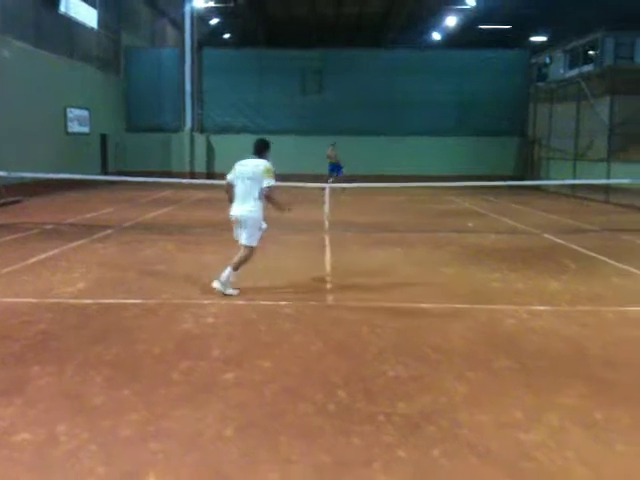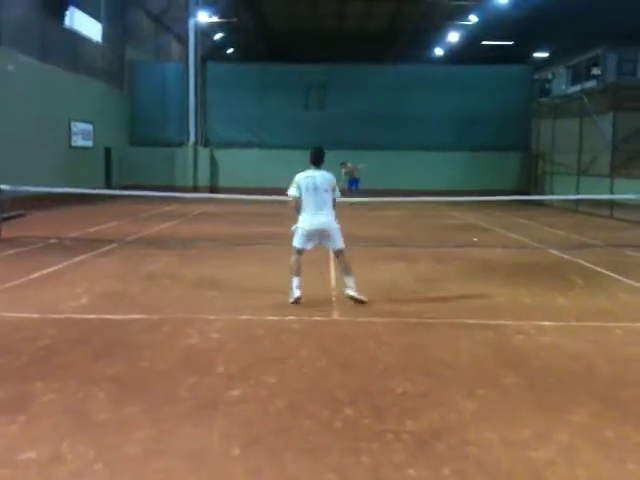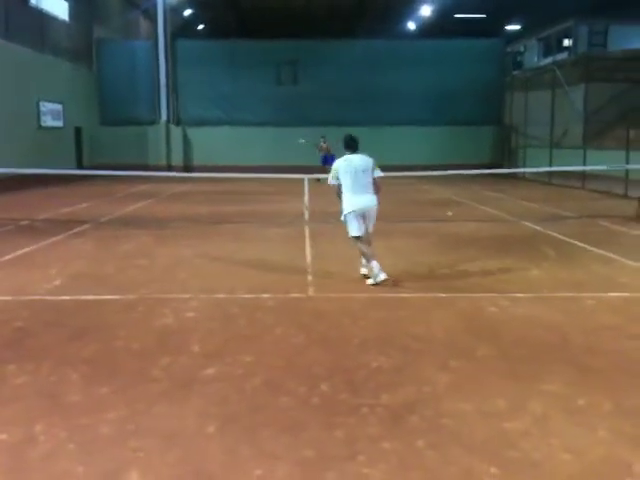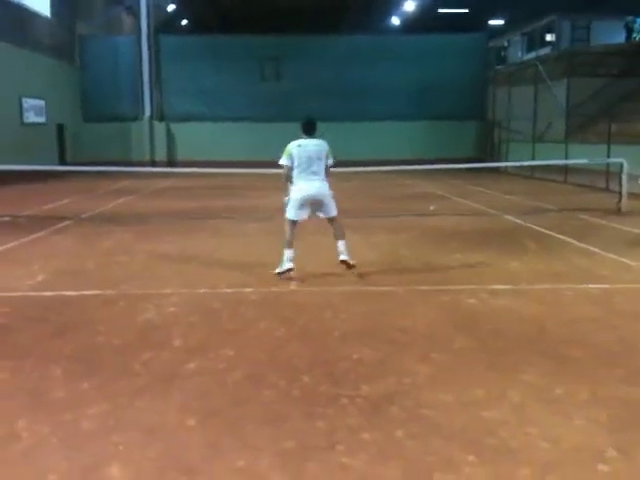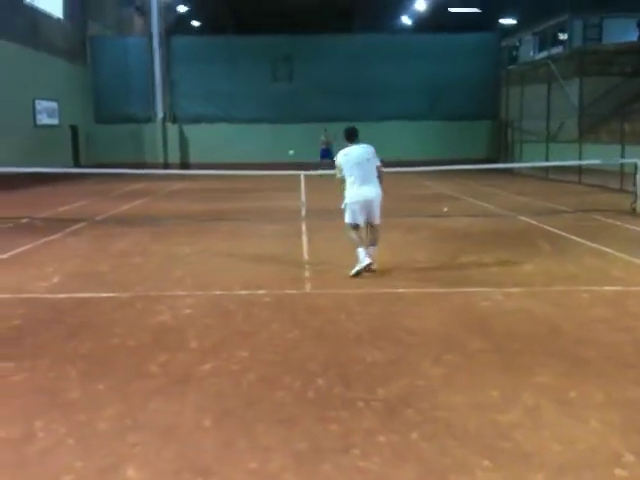
dt=1s
person 1, frame 1
left shoulder: (240, 164)
right shoulder: (266, 166)
left elbow: (227, 187)
right elbow: (267, 193)
right wrist: (278, 205)
left hip: (237, 211)
right hip: (252, 213)
left knee: (244, 247)
right knee: (247, 250)
left ankle: (225, 280)
right ankle: (224, 281)
person 1, frame 2
left shoulder: (299, 178)
right shoulder: (331, 178)
left elbow: (295, 203)
right elbow: (333, 203)
left hip: (307, 222)
right hip: (328, 222)
left knee: (296, 254)
right knee: (340, 255)
left ankle: (296, 290)
right ankle: (351, 289)
person 1, frame 3
left shoulder: (337, 164)
right shoulder: (369, 160)
left elbow: (337, 190)
right elbow: (377, 186)
left hip: (352, 204)
right hip: (369, 202)
left knee: (358, 240)
right knee: (366, 235)
left ankle: (378, 272)
right ankle: (366, 267)
person 1, frame 4
left shoulder: (292, 147)
right shoulder: (324, 146)
left elbow: (286, 174)
right elbow: (327, 171)
left wrist: (292, 184)
left hip: (300, 190)
right hip: (321, 188)
left knee: (290, 224)
right knee: (334, 221)
left ankle: (287, 261)
right ankle: (344, 255)
person 1, frame 5
left shoulder: (340, 156)
right shoulder: (369, 149)
left elbow: (343, 179)
right elbow: (379, 173)
right wrist: (377, 186)
left hip: (354, 195)
right hip: (373, 192)
left knee: (354, 228)
right knee: (373, 227)
left ankle: (364, 258)
right ankle: (369, 259)
